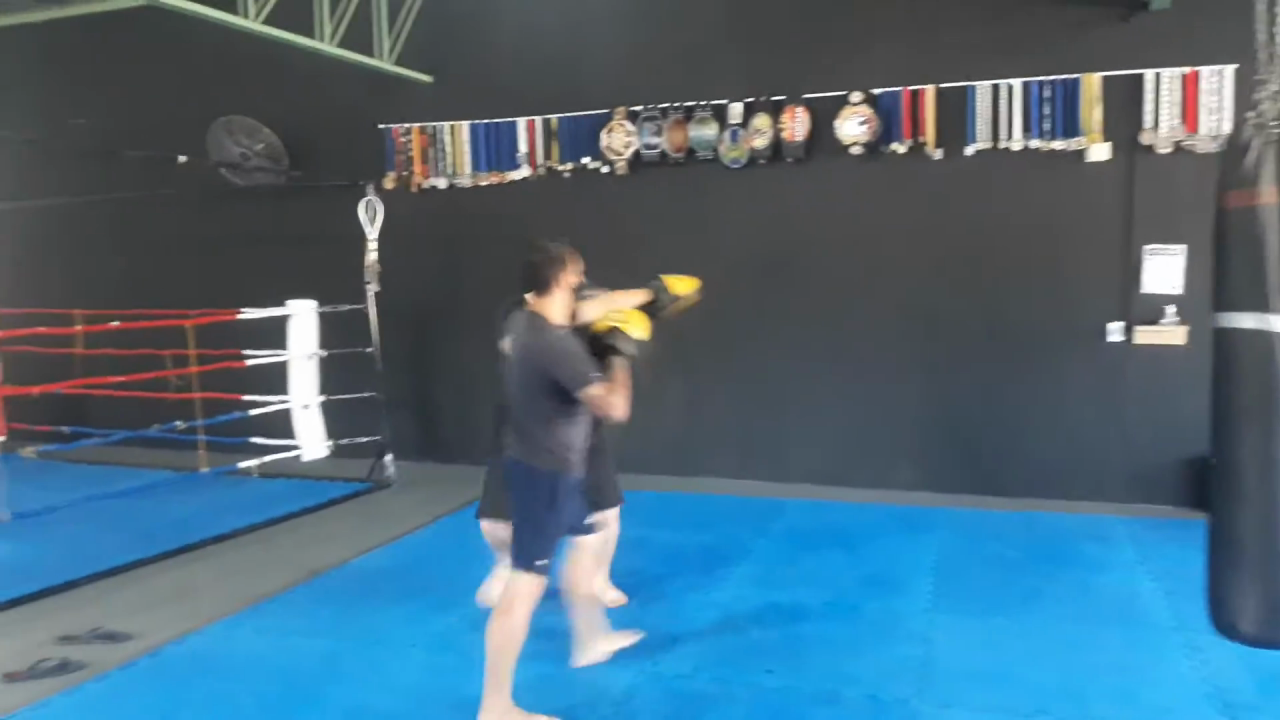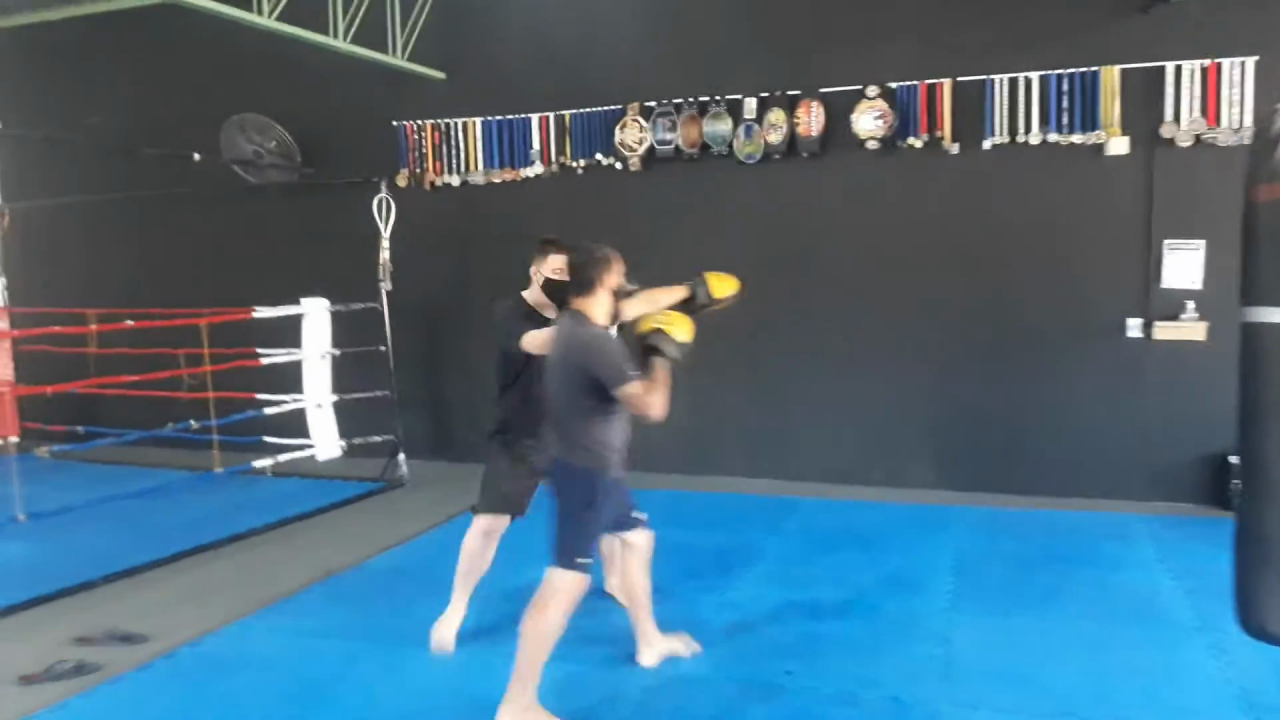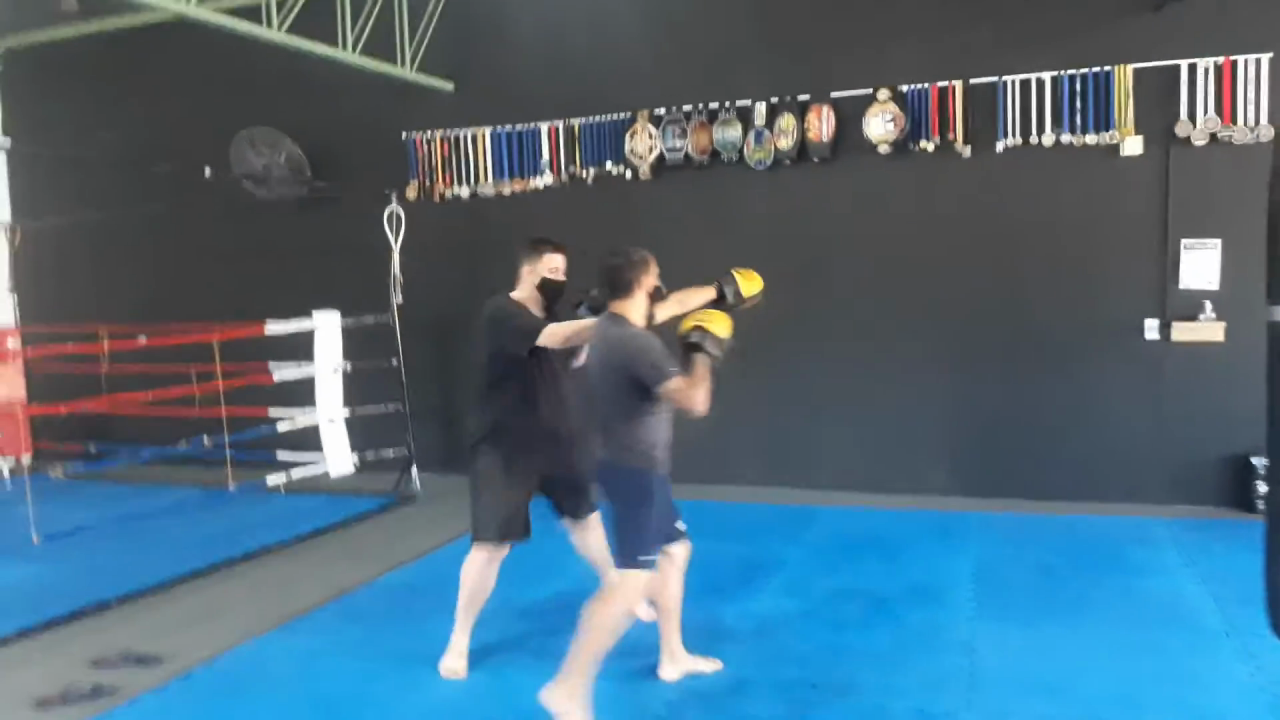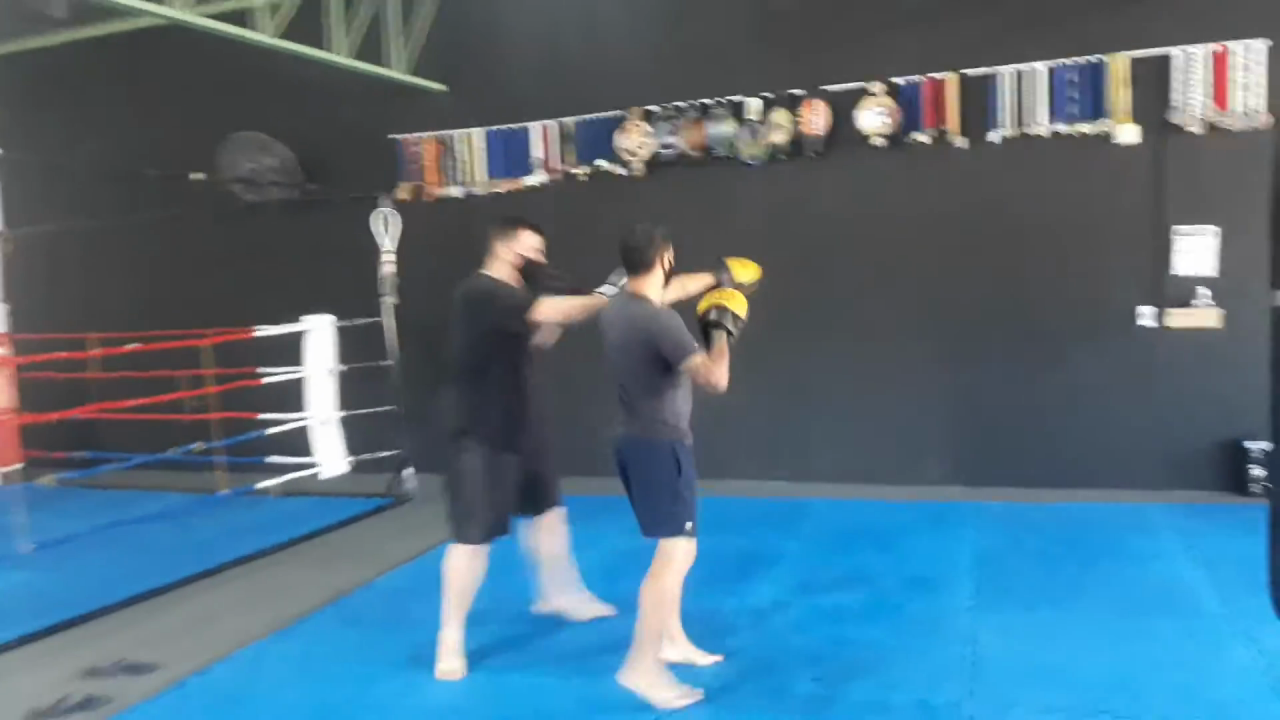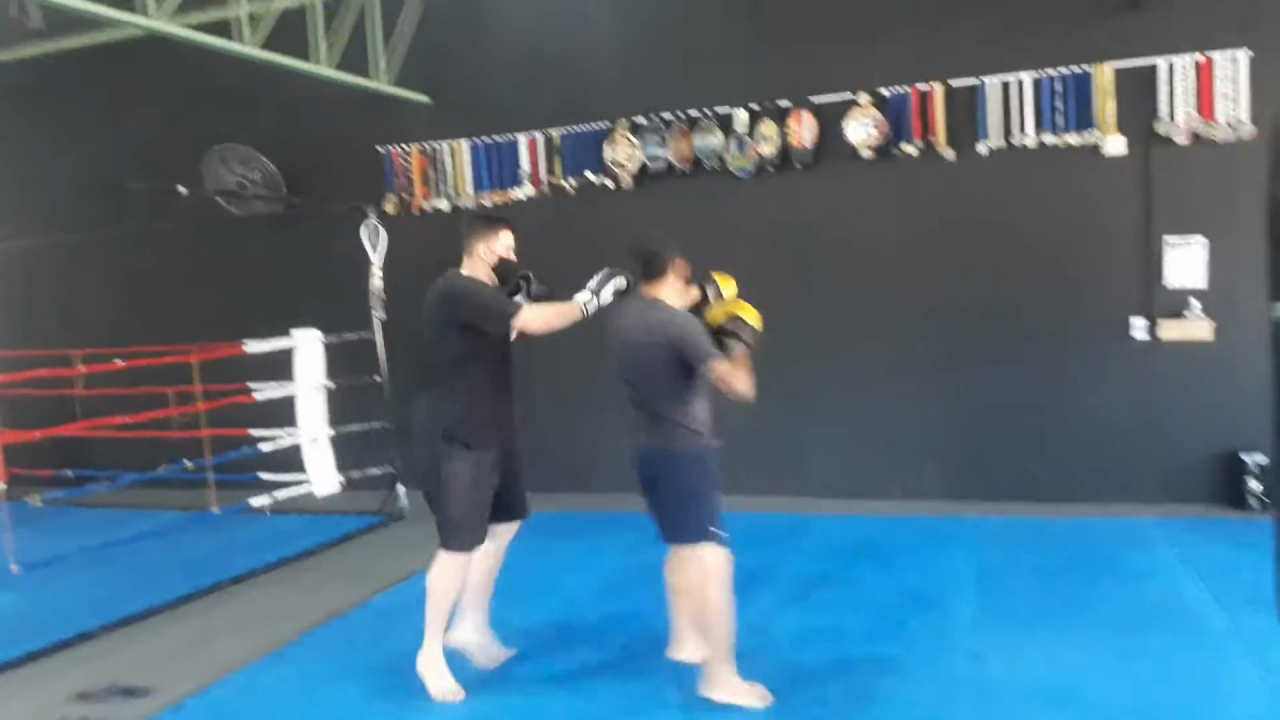
dt=0.1s
person 1, frame 1
left shoulder: (525, 323)
right shoulder: (557, 345)
right elbow: (614, 409)
right wrist: (619, 355)
left hip: (552, 468)
right hip: (545, 472)
left knee: (583, 542)
right knee: (525, 585)
left ankle: (592, 639)
person 1, frame 2
left shoulder: (572, 322)
right shoulder: (597, 342)
right elbow: (652, 408)
right wrist: (661, 355)
left hip: (594, 467)
right hip: (587, 470)
left knee: (637, 538)
right knee: (565, 584)
left ankle: (649, 641)
person 1, frame 3
left shoulder: (609, 327)
right shoulder: (638, 344)
left elbow: (643, 312)
right elbow: (694, 404)
left wrist: (722, 291)
right wrist: (703, 353)
left hip: (622, 464)
right hip: (636, 469)
left knee: (675, 551)
right knee: (633, 581)
left ankle: (672, 655)
person 1, frame 4
left shoulder: (616, 306)
right shoulder: (658, 320)
left elbow: (665, 291)
right elbow: (715, 379)
left wrist: (715, 277)
right wrist: (721, 330)
left hip: (639, 442)
right hip: (659, 444)
left knee: (677, 540)
right knee: (676, 549)
left ankle: (672, 640)
right ankle: (642, 665)
person 1, frame 5
left shoulder: (626, 315)
right shoulder: (683, 326)
right elbow: (740, 387)
left wrist: (704, 294)
right wrist: (739, 341)
left hip: (649, 451)
right hip: (686, 451)
left knee: (680, 547)
right knee: (713, 557)
left ankle: (684, 638)
right ankle: (721, 677)
person 2, frame 1
left shoulder: (585, 313)
right shoulder: (517, 316)
right wrist: (568, 321)
left knee: (606, 513)
right knee: (494, 522)
left ankle: (600, 579)
right ankle: (507, 564)
person 2, frame 2
right shoulder: (511, 312)
right elbow: (537, 344)
right hip: (519, 434)
right knee: (489, 523)
left ankle: (614, 578)
right ankle: (455, 610)
person 2, frame 3
left shoulder: (553, 313)
right shoulder: (501, 314)
left elbow: (572, 354)
right elbow: (553, 337)
left hip: (555, 440)
right hip: (506, 447)
left knee: (584, 518)
right knee: (491, 545)
right ankle: (459, 640)
person 2, frame 4
left shoulder: (513, 297)
right shoulder: (484, 295)
left elbow: (539, 337)
right elbow: (549, 313)
right wrist: (609, 297)
left hip: (519, 427)
right hip: (481, 434)
left knee: (546, 509)
right knee: (474, 538)
left ankle: (561, 592)
right ankle: (451, 637)
person 2, frame 5
left shoulder: (480, 293)
right shoulder: (458, 293)
left elbow: (504, 333)
right elbow: (537, 322)
left wrist: (521, 297)
right wrist: (592, 296)
left hip: (485, 431)
right hip: (454, 436)
left knee: (503, 522)
right knee: (461, 543)
left ankle: (471, 625)
right ankle: (431, 654)
